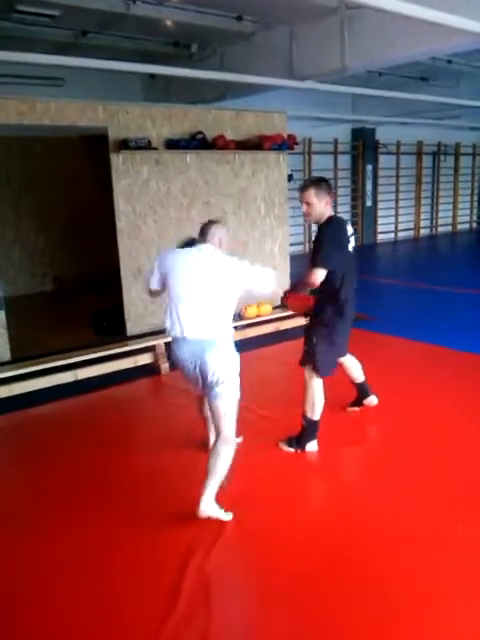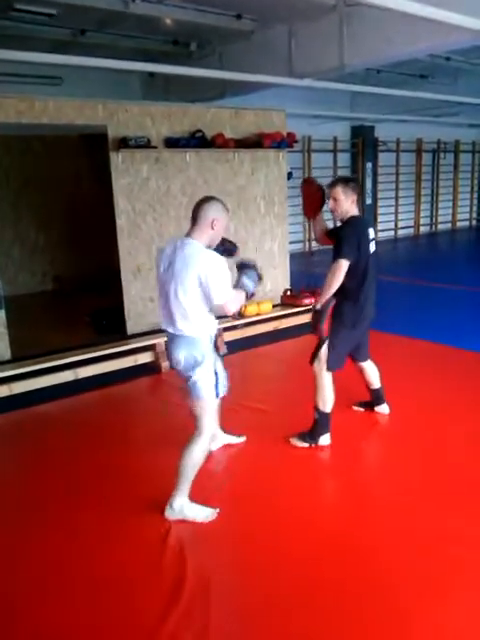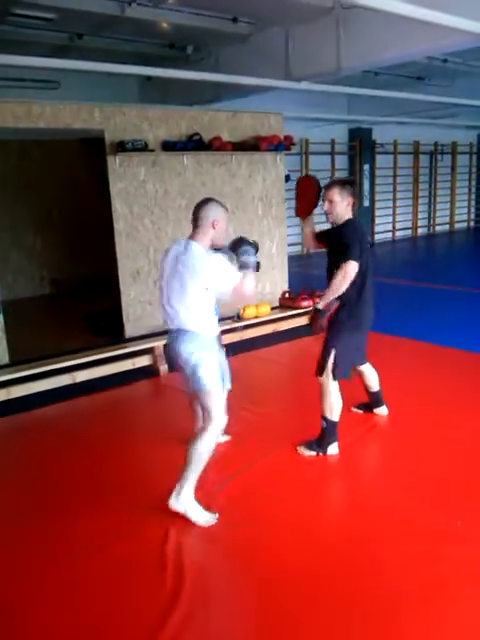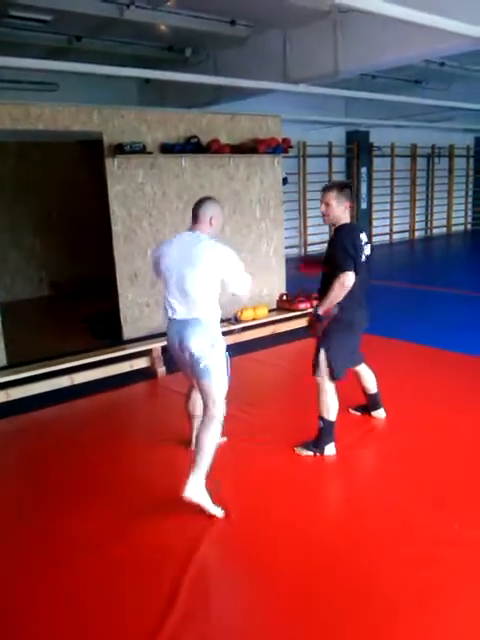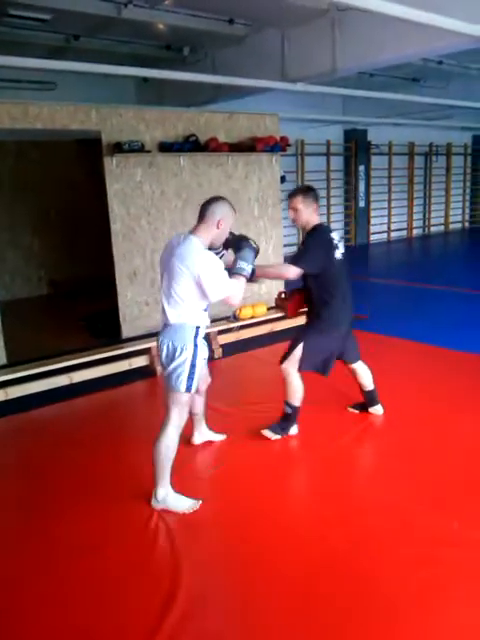
dt=0.3s
person 1, frame 1
left shoulder: (170, 258)
right shoulder: (233, 265)
left elbow: (154, 289)
right elbow: (270, 283)
left hip: (183, 349)
right hip: (217, 350)
left knee: (207, 390)
right knee: (228, 427)
left ankle: (215, 439)
right ankle: (208, 501)
person 1, frame 2
left shoulder: (167, 251)
right shoulder: (209, 260)
right elbow: (228, 306)
right wrist: (246, 283)
left hip: (177, 341)
right hip: (196, 346)
left knee: (212, 391)
right knee: (204, 430)
left ankle: (217, 435)
right ankle: (178, 503)
person 1, frame 3
left shoulder: (174, 252)
right shoulder: (210, 262)
right elbow: (245, 293)
right wrist: (248, 260)
left hip: (178, 338)
right hip: (200, 342)
left knee: (203, 392)
right knee: (217, 421)
left ankle: (202, 438)
right ankle: (184, 494)
person 1, frame 4
left shoulder: (167, 247)
right shoulder: (219, 252)
right elbow: (243, 290)
right wrist: (236, 277)
left hip: (176, 329)
right hip: (202, 331)
left knee: (197, 384)
right knee: (215, 410)
left ankle: (198, 438)
right ankle: (196, 484)
person 1, frame 5
left shoulder: (177, 244)
right shoulder: (202, 260)
right elbow: (233, 297)
left wrist: (220, 252)
right wrist: (244, 259)
left hip: (180, 332)
right hip: (184, 336)
left knee: (201, 383)
right knee: (176, 417)
left ankle: (201, 432)
right ankle: (162, 493)
person 2, frame 1
left shoulder: (328, 233)
right shoulder: (338, 225)
left elbow: (316, 277)
left wrist: (299, 287)
right wrist: (307, 284)
left hip: (329, 312)
right hip: (342, 307)
left knee: (312, 373)
right knee: (340, 354)
left ankle: (307, 438)
right ankle: (366, 394)
person 2, frame 2
left shoulder: (350, 230)
right shoulder: (361, 226)
left elbow: (340, 268)
right elbow: (323, 237)
left wrist: (320, 304)
right wrist: (315, 213)
left hip: (348, 311)
right hip: (362, 308)
left knee: (321, 367)
right knee: (361, 358)
left ankle: (320, 432)
right ankle: (379, 402)
person 2, frame 3
left shoulder: (350, 231)
right shoulder: (337, 231)
left elbow: (349, 270)
right elbow: (312, 241)
left wrist: (325, 303)
right wrist: (307, 213)
left hip: (349, 316)
right hip: (358, 313)
left knee: (328, 376)
right knee: (358, 362)
left ankle: (327, 441)
right ankle: (377, 404)
person 2, frame 4
left shoulder: (342, 238)
right shoulder: (355, 233)
left elbow: (346, 279)
left wrist: (321, 311)
right wrist: (325, 265)
left hip: (341, 320)
right hip: (355, 315)
left knee: (324, 377)
right knee: (355, 363)
left ankle: (325, 442)
right ankle: (375, 406)
person 2, frame 5
left shoulder: (315, 240)
right shoulder: (327, 235)
left elbow: (291, 271)
left wrist: (253, 272)
left hip: (327, 319)
right hip: (341, 314)
left knee: (288, 366)
right knee: (352, 360)
left ankle: (289, 423)
right ankle: (373, 404)
